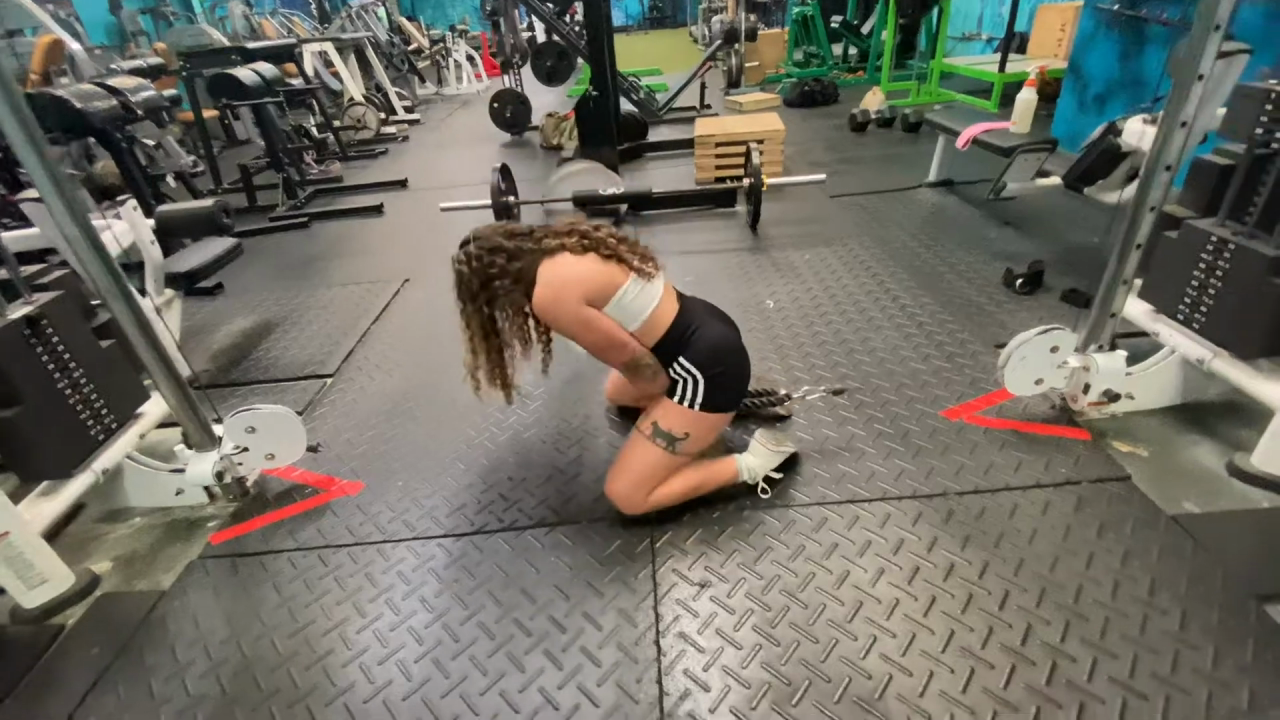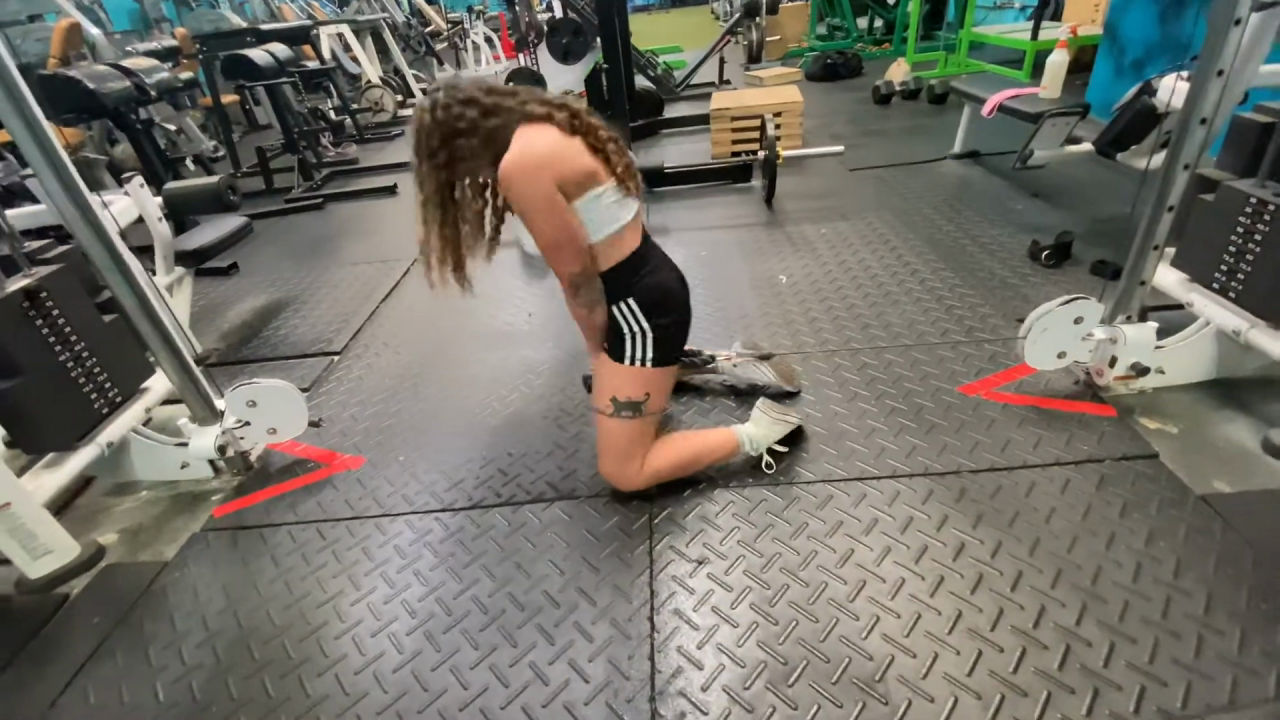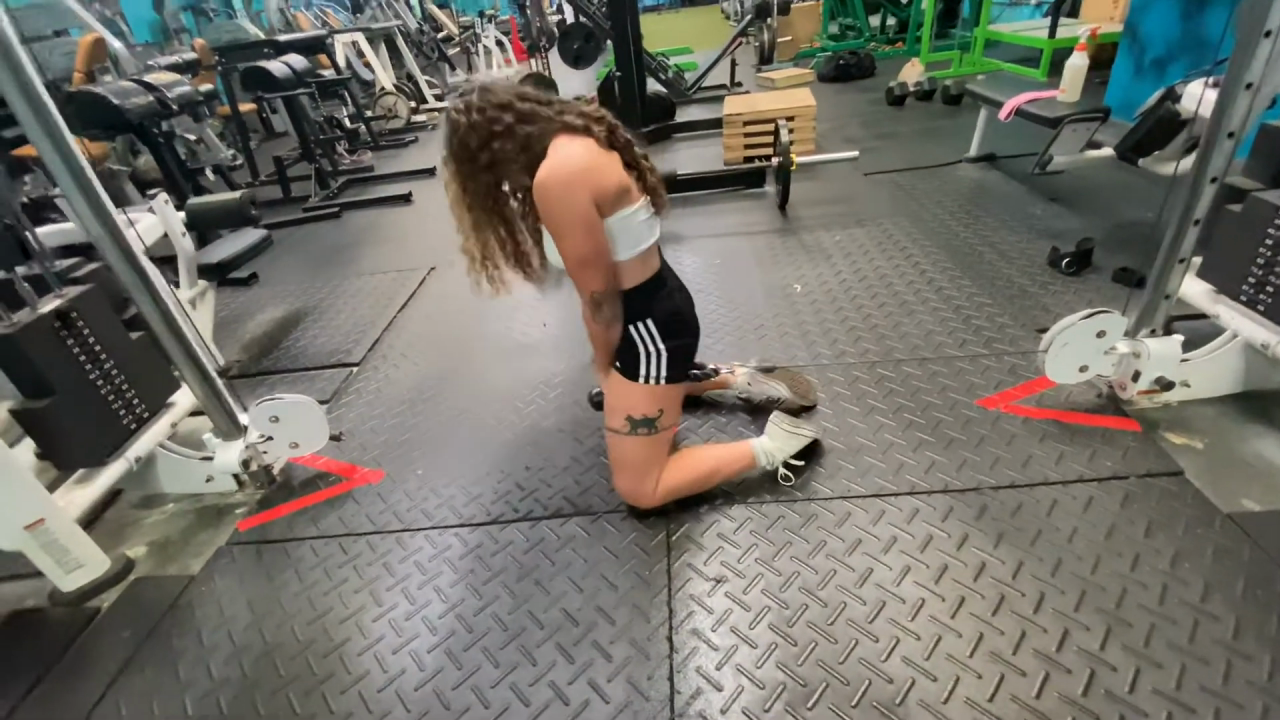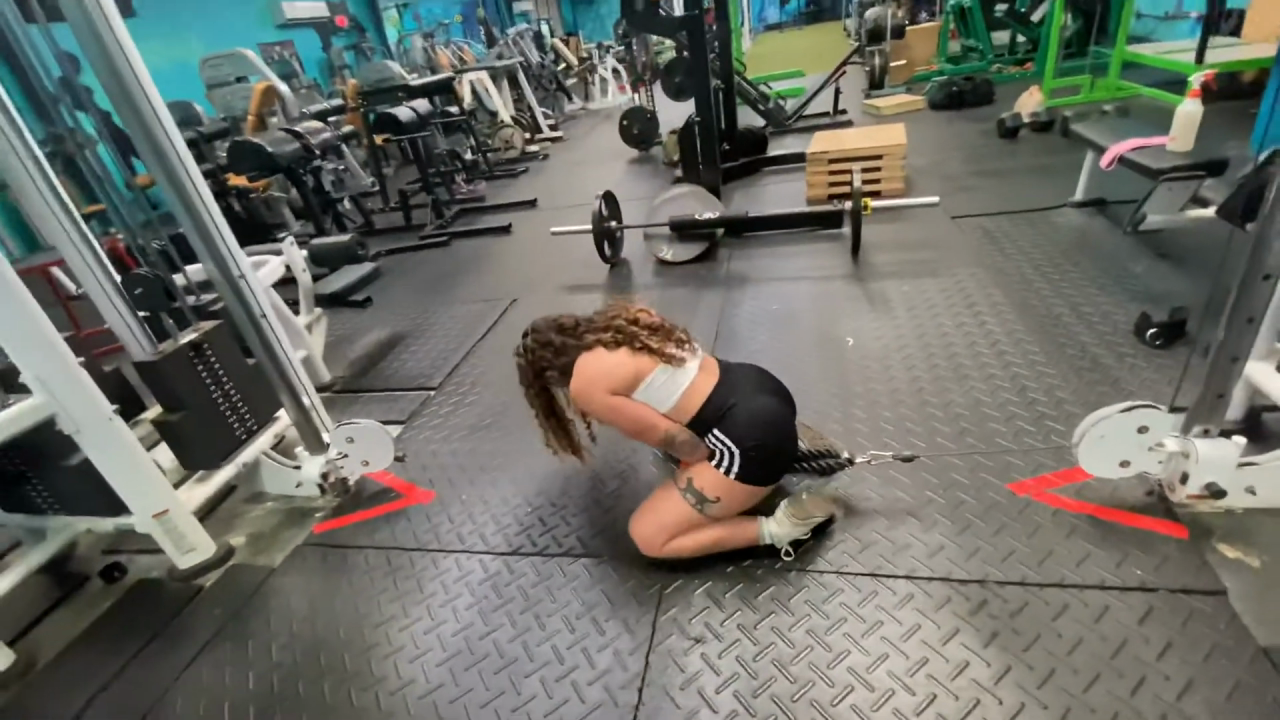
dt=1s
person 1, frame 1
left shoulder: (551, 295)
right shoulder: (560, 244)
left elbow: (631, 360)
left wrist: (671, 407)
left hip: (708, 367)
right hip: (706, 329)
left knee: (626, 495)
right knee: (617, 394)
left ankle: (750, 464)
right ankle: (734, 401)
person 1, frame 2
left shoulder: (521, 163)
right shoulder: (545, 127)
left elbow: (575, 275)
left wrist: (598, 346)
left hip: (640, 305)
right hip: (648, 280)
left knee: (623, 471)
right knee: (630, 375)
left ankle: (752, 434)
person 1, frame 3
left shoulder: (557, 176)
right shoulder: (573, 135)
left elbow: (599, 293)
left wrist: (604, 364)
left hip: (652, 326)
right hip: (658, 304)
left knee: (640, 489)
right knee: (627, 388)
left ankle: (769, 449)
right ankle: (743, 380)
person 1, frame 4
left shoulder: (586, 385)
right shoulder: (617, 322)
left elbow: (667, 436)
left wrist: (713, 464)
left hip: (753, 438)
right hip: (762, 389)
left knee: (647, 535)
left ankle: (776, 527)
right ankle: (786, 440)
